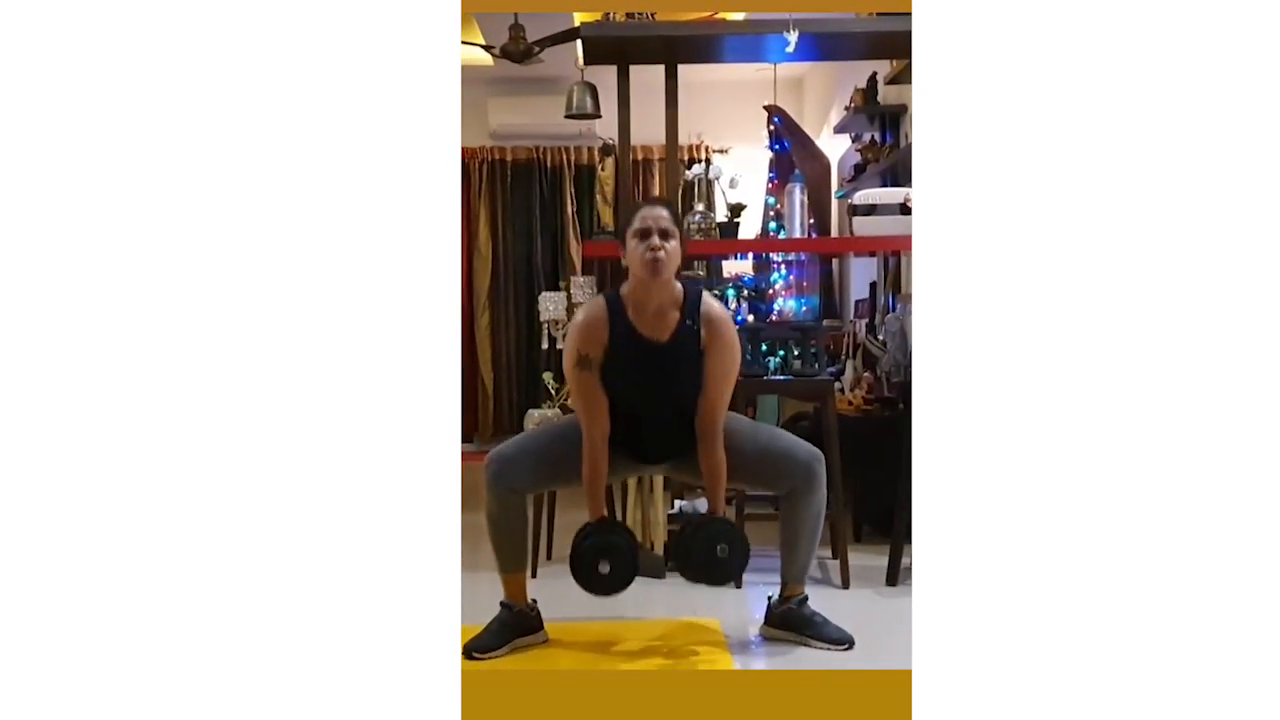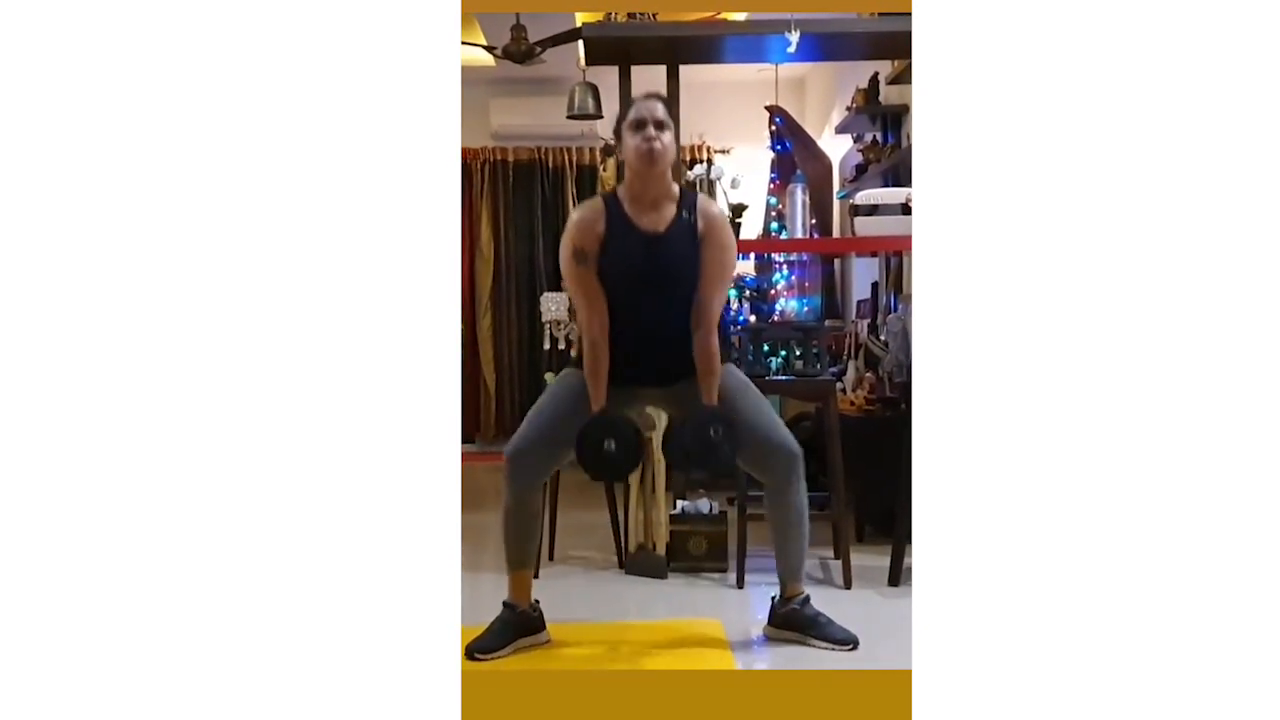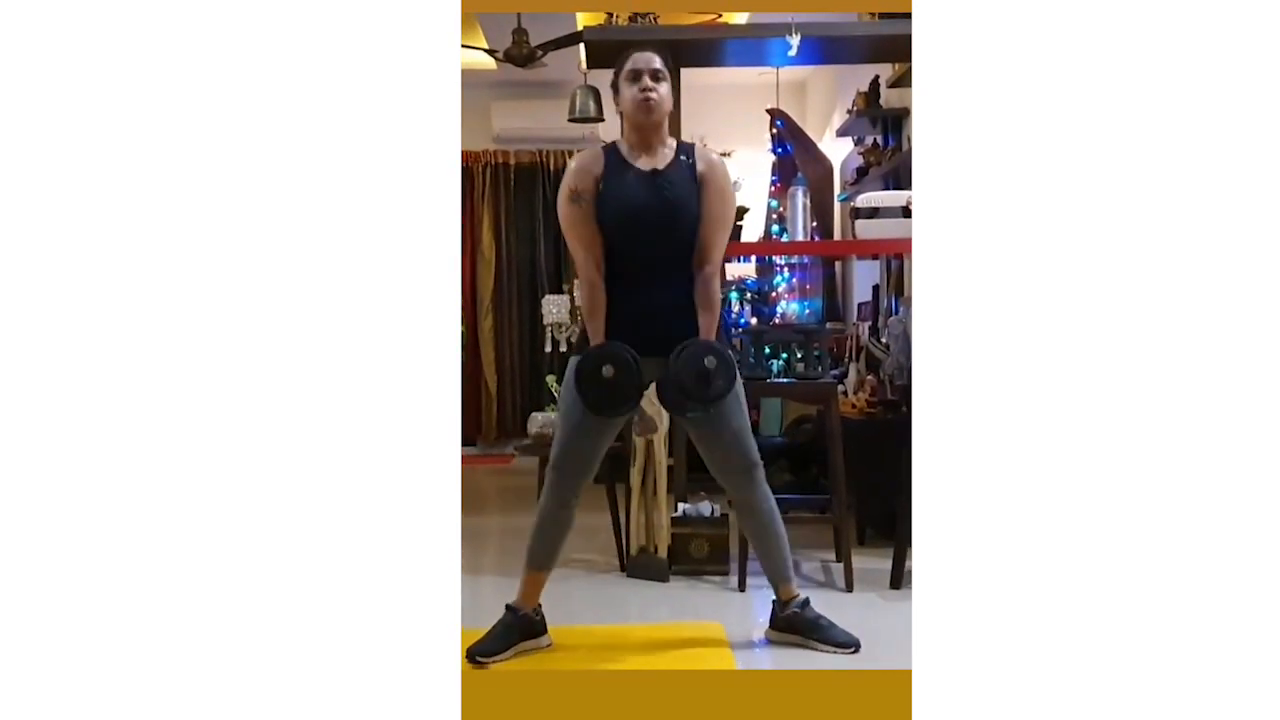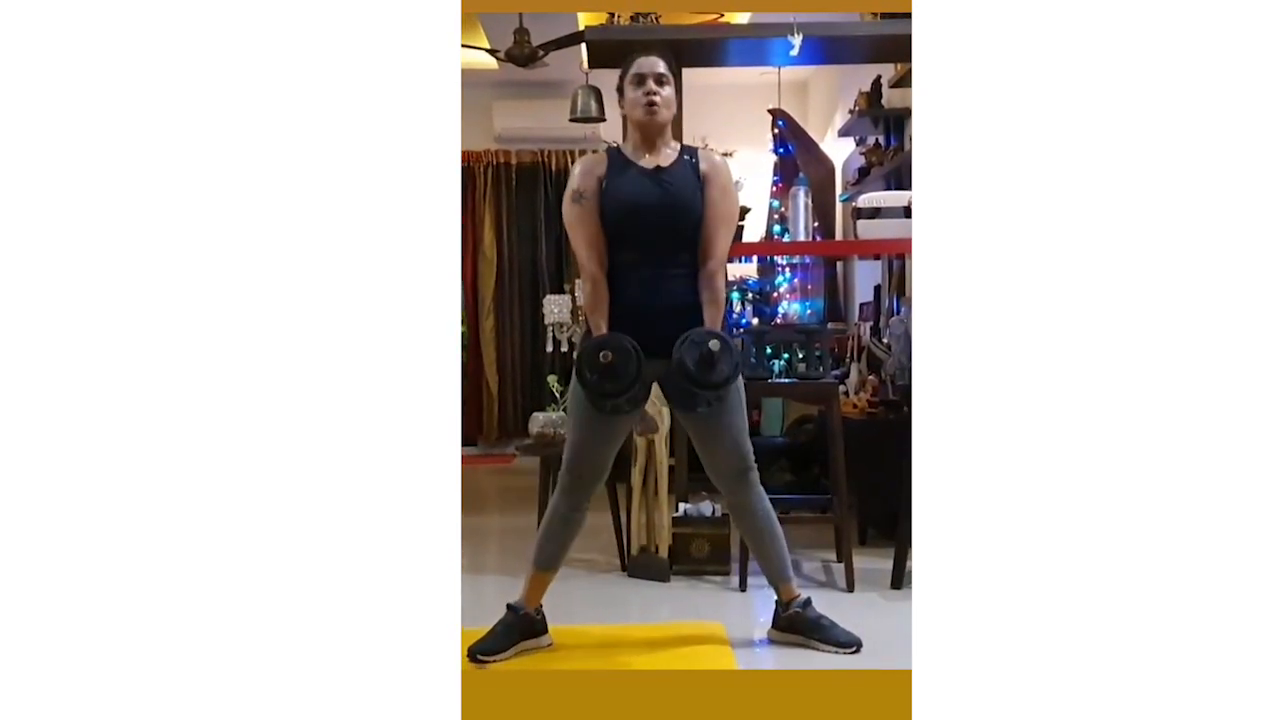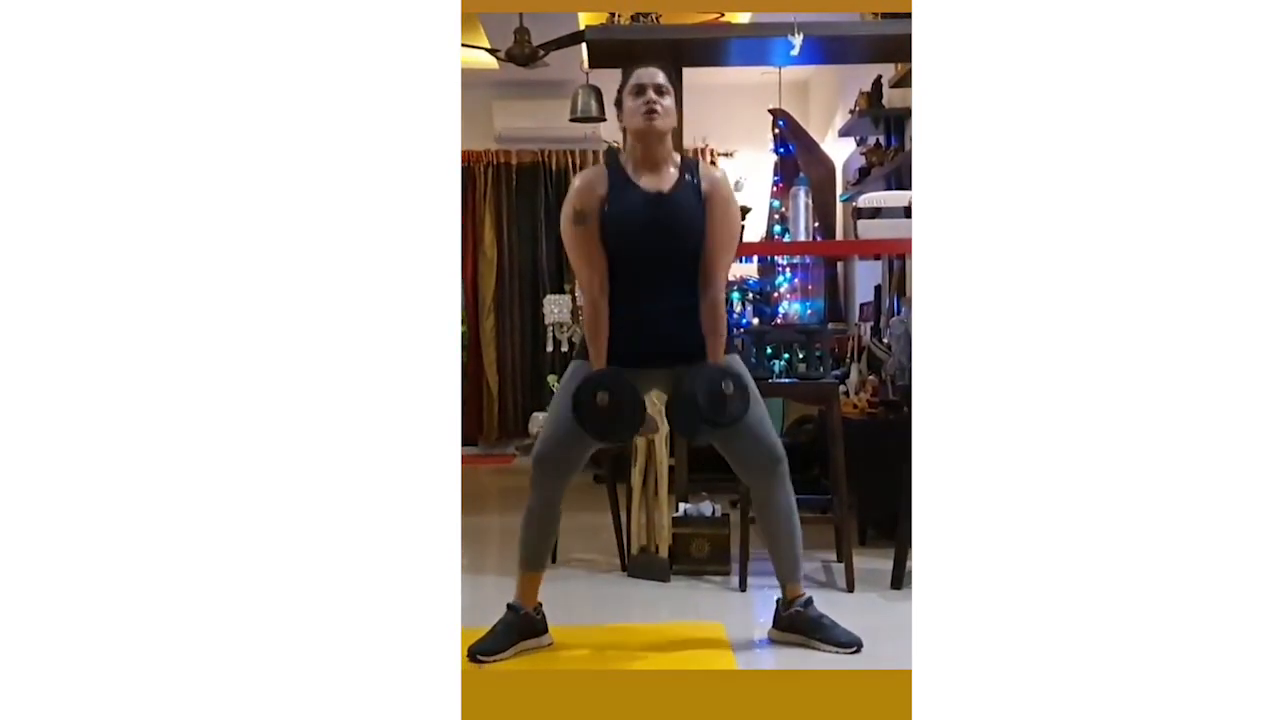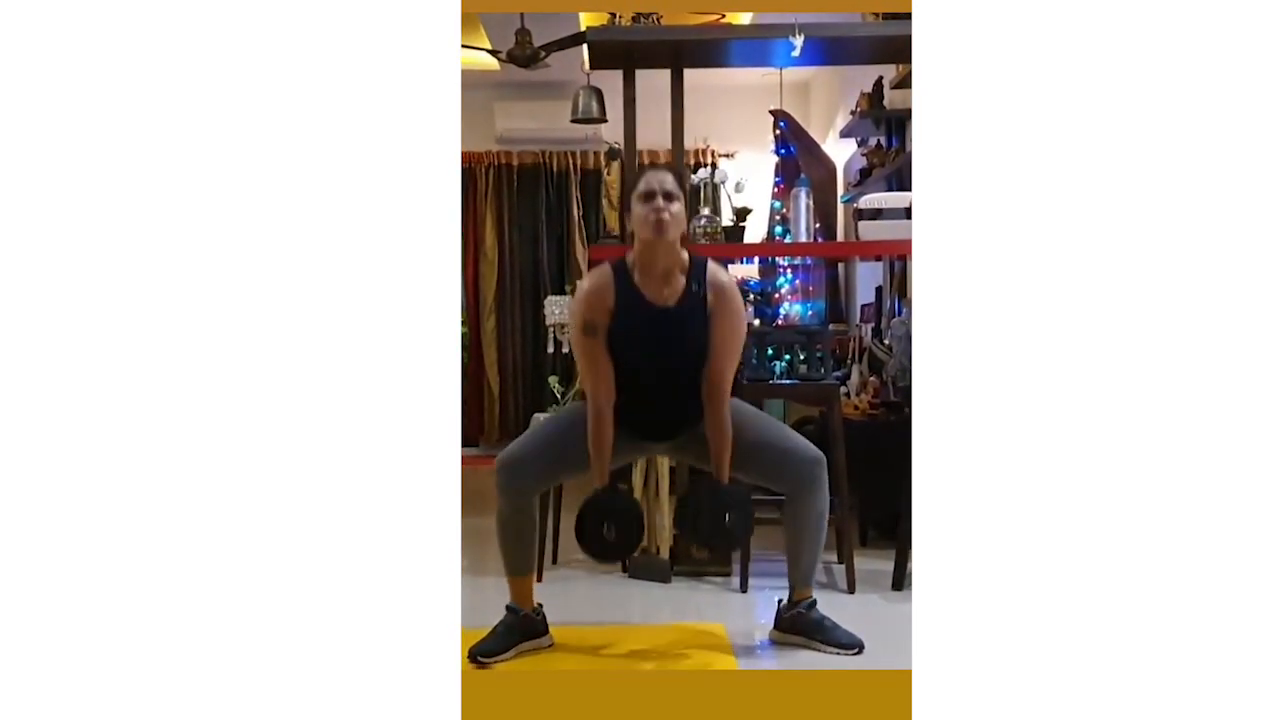
dt=0.3s
person 1, frame 1
left shoulder: (713, 319)
right shoulder: (593, 322)
left elbow: (711, 425)
right elbow: (595, 433)
left wrist: (718, 515)
right wrist: (597, 522)
left hip: (688, 442)
right hip: (619, 442)
left knee: (807, 467)
right knee: (502, 471)
left ankle: (789, 606)
right ankle: (519, 613)
person 1, frame 2
left shoulder: (707, 219)
right shoulder: (589, 221)
left elbow: (705, 325)
right elbow: (594, 330)
left wrist: (710, 410)
right wrist: (599, 416)
left hip: (687, 370)
right hip: (613, 370)
left knee: (784, 458)
right knee: (521, 461)
left ankle: (791, 606)
right ankle: (522, 612)
person 1, frame 3
left shoulder: (705, 166)
right shoulder: (588, 170)
left elbow: (709, 266)
right elbow: (589, 270)
left wrist: (706, 347)
right wrist: (598, 351)
left hip: (689, 341)
right hip: (615, 343)
left knee: (743, 471)
right knee: (564, 475)
left ankle: (791, 609)
right ankle: (524, 616)
person 1, frame 4
left shoulder: (708, 168)
right shoulder: (593, 171)
left elbow: (713, 264)
right elbow: (592, 269)
right wrist: (601, 344)
right hip: (620, 343)
left knee: (739, 476)
right knee: (577, 480)
left ankle: (792, 610)
right ankle: (525, 615)
person 1, frame 5
left shoulder: (710, 186)
right shoulder: (591, 189)
left elbow: (713, 289)
right elbow: (594, 295)
left wrist: (714, 371)
right wrist: (599, 377)
left hip: (693, 352)
right hip: (618, 355)
left knee: (767, 461)
right knee: (549, 464)
left ankle: (794, 608)
right ankle: (526, 614)
person 1, frame 6
left shoulder: (718, 287)
right shoulder: (599, 291)
left elbow: (717, 392)
right elbow: (600, 401)
left wrist: (720, 483)
right wrist: (600, 488)
left hip: (693, 420)
right hip: (623, 421)
left knee: (808, 468)
right knee: (512, 472)
left ankle: (798, 610)
right ankle: (524, 616)
